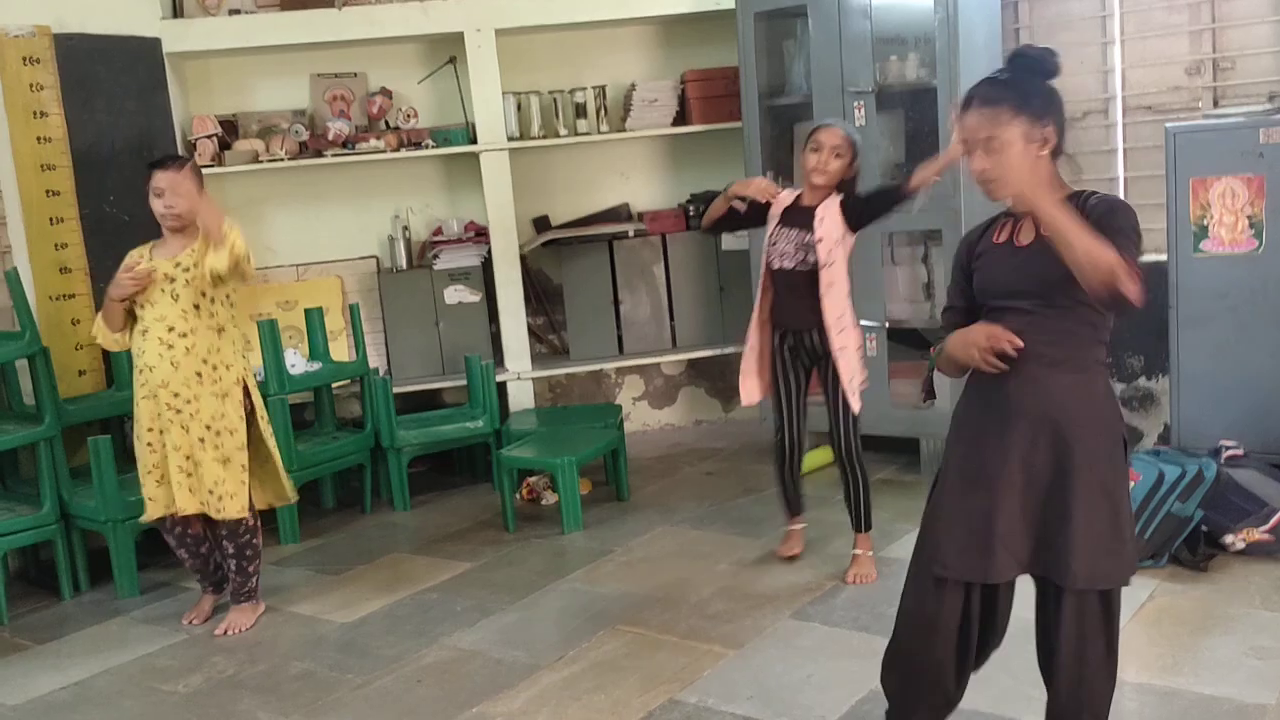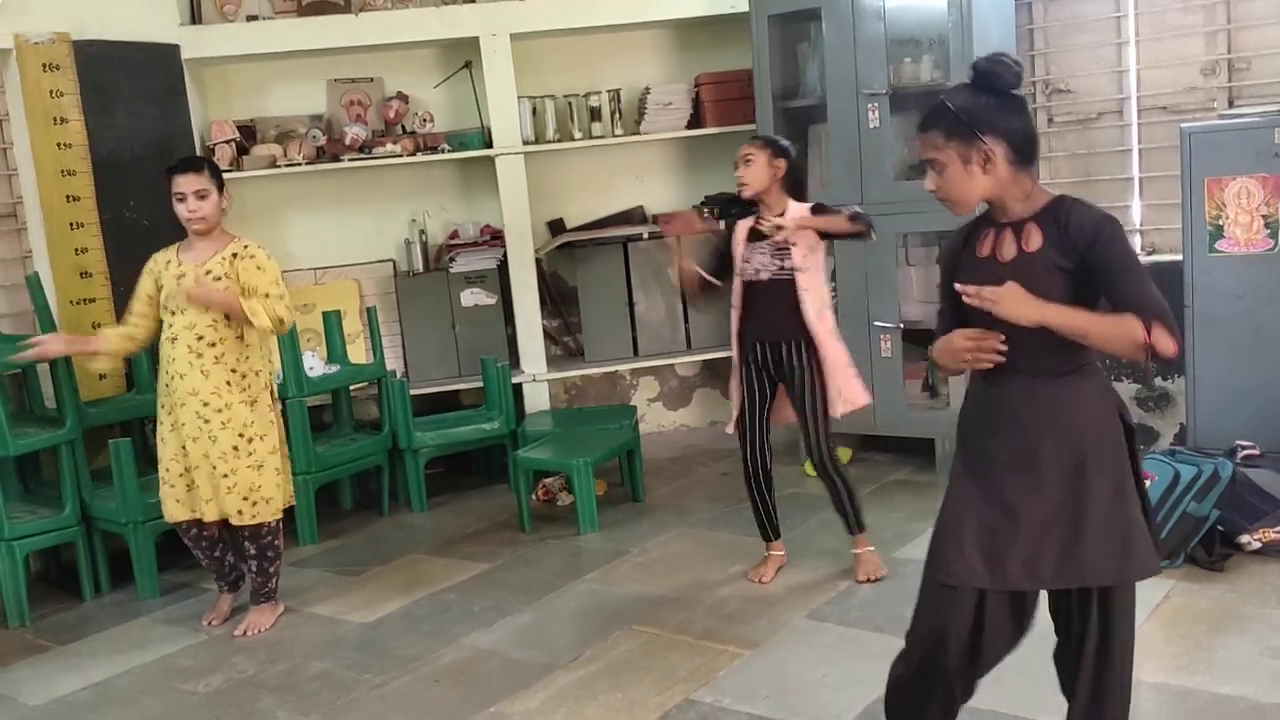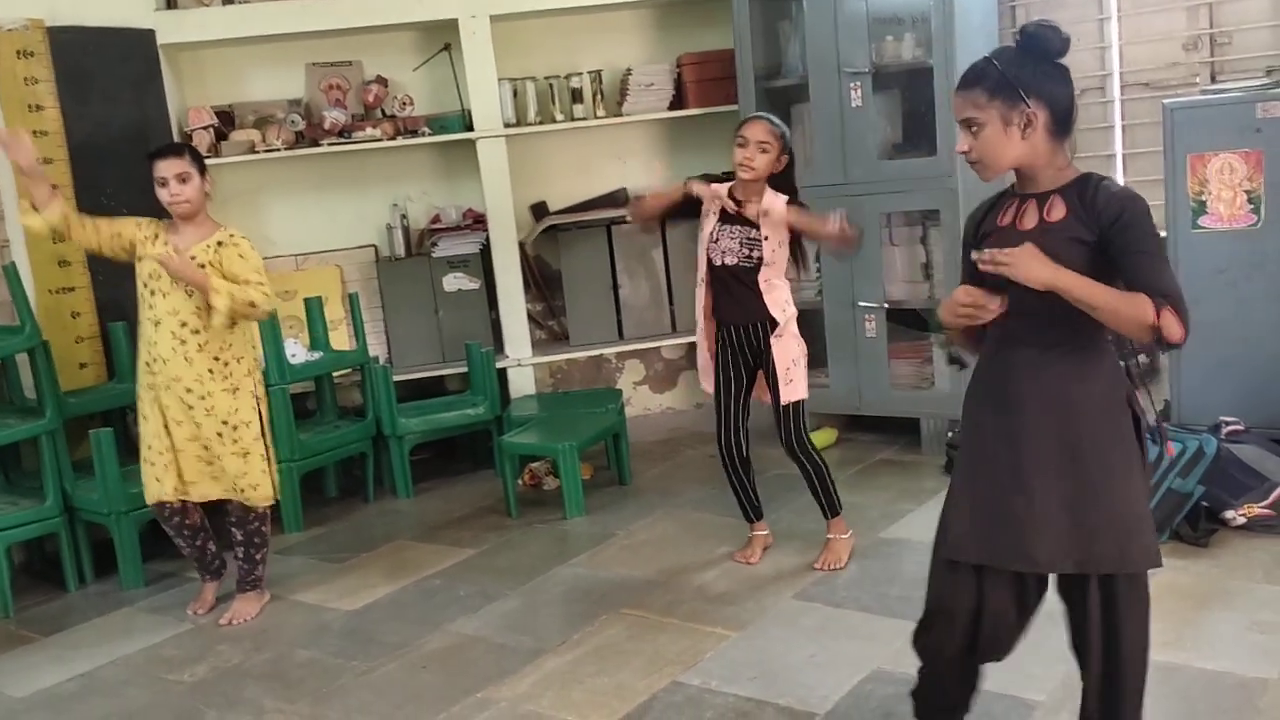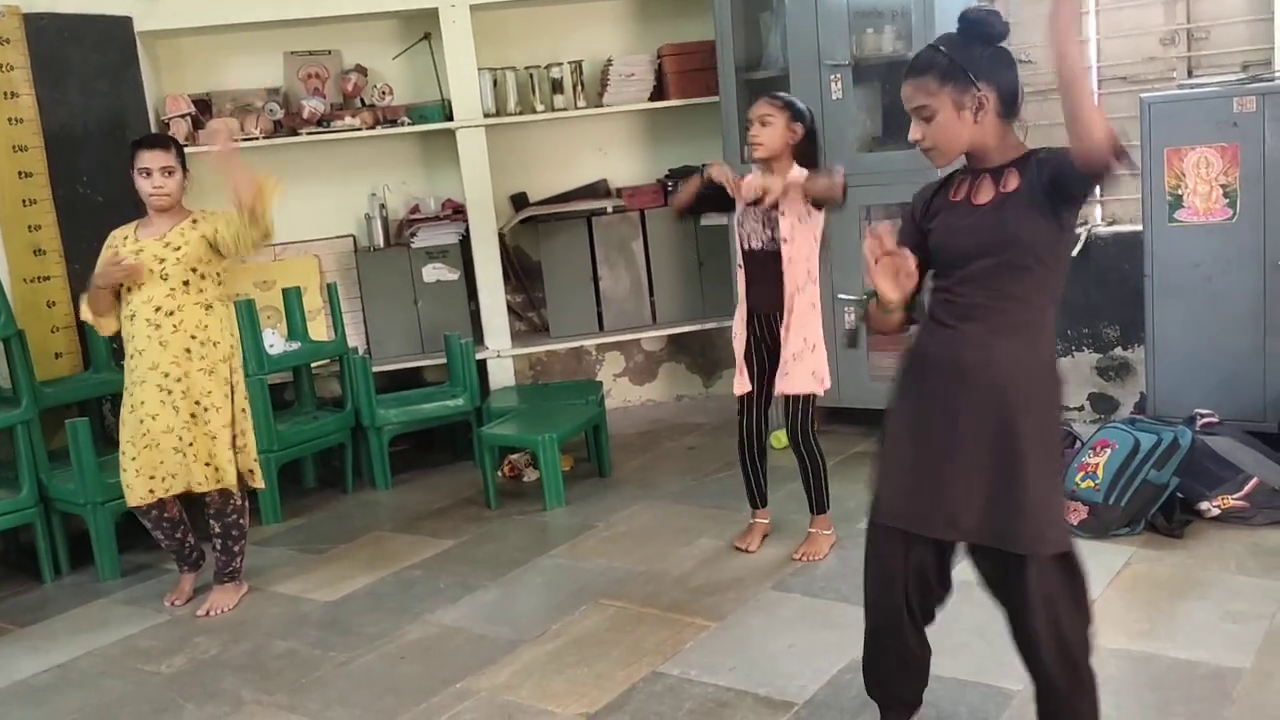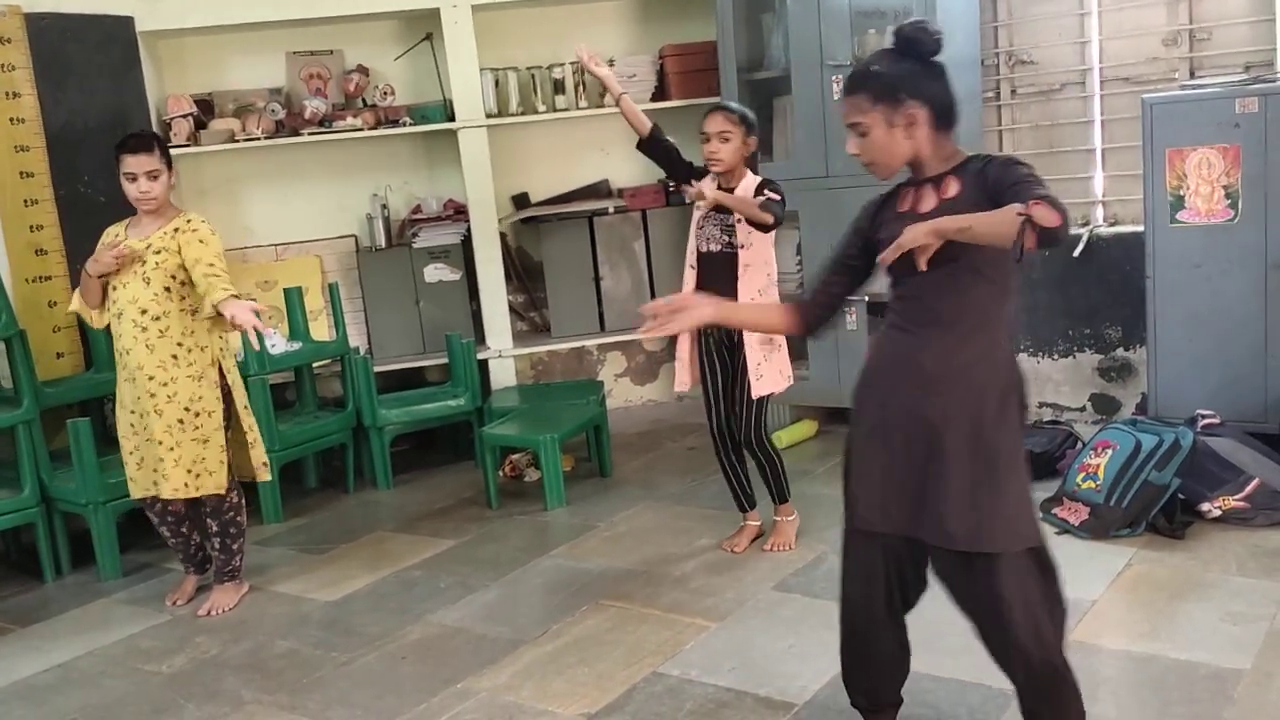
dt=1s
person 1, frame 1
left shoulder: (1104, 214)
right shoulder: (977, 243)
left elbow: (1120, 285)
right elbow: (948, 353)
left wrist: (1036, 193)
right wrist: (963, 343)
left hip: (1074, 442)
right hip: (984, 444)
left knee: (1076, 628)
right knee: (933, 619)
person 1, frame 2
left shoulder: (1083, 228)
right shoulder: (961, 248)
left elbow: (1160, 338)
left wrist: (1037, 310)
right wrist: (948, 351)
left hip: (1080, 455)
right hip: (990, 456)
left knee: (1095, 628)
right knee: (948, 623)
person 1, frame 3
left shoulder: (1111, 207)
right shoulder: (987, 219)
left elbow: (1168, 325)
left wrist: (1054, 275)
right wrist: (955, 316)
left hip: (1087, 438)
right hip: (998, 433)
left knee: (1107, 616)
right knee: (960, 603)
person 1, frame 4
left shoulder: (1052, 179)
right shoulder: (932, 202)
left elbow: (1099, 152)
right elbow: (886, 324)
right wrist: (887, 295)
left hip: (1014, 409)
right hip: (928, 406)
left knee: (1038, 584)
right knee: (896, 576)
person 1, frame 5
left shoulder: (996, 180)
right shoulder: (883, 213)
left elbow: (1049, 222)
right elbow: (810, 312)
left wrist: (941, 227)
right wrist: (712, 308)
left hip: (975, 415)
right hip: (889, 411)
left knee: (1010, 591)
right knee: (873, 584)
person 2, frame 1
left shoulder: (214, 249)
right shoulder: (138, 260)
left elbow: (233, 256)
right elbow: (114, 334)
left wrist: (199, 219)
right wrist: (115, 294)
left hip: (215, 398)
right hip: (158, 404)
left knee: (228, 496)
right knee: (172, 505)
left ankle: (248, 596)
right ankle: (212, 586)
person 2, frame 2
left shoulder: (247, 256)
right shoulder: (162, 264)
left elbow: (281, 315)
right elbow: (133, 331)
left wrist: (225, 299)
right wrist: (73, 343)
left hip: (239, 402)
right hip: (181, 406)
left knee: (250, 499)
right knee: (190, 507)
left ankle: (266, 598)
right ankle: (229, 585)
person 2, frame 3
left shoulder: (231, 244)
right shoulder: (143, 236)
left elbow: (257, 301)
right elbow: (71, 225)
left wrist: (195, 276)
left hip: (223, 389)
right hip: (162, 391)
left knee: (239, 484)
right knee: (170, 492)
left ankle: (253, 586)
right ankle: (212, 574)
person 2, frame 4
left shoulder: (206, 230)
right shoulder: (119, 241)
left elbow: (254, 226)
right elbow: (101, 319)
left wrist: (235, 165)
right wrist: (101, 283)
left hip: (204, 377)
right hip: (146, 386)
left knee: (218, 477)
right knee: (147, 488)
left ankle: (229, 577)
right ankle: (190, 564)
person 2, frame 5
left shoulder: (193, 231)
right shoulder: (112, 238)
left elbow: (213, 280)
right elbow: (94, 313)
left wrist: (231, 304)
right wrist: (91, 272)
left hip: (194, 378)
right hip: (138, 385)
left knee: (211, 477)
right knee: (153, 485)
left ankle: (231, 576)
right ankle: (195, 566)
person 3, frame 1
left shoulder: (846, 210)
right shoulder: (777, 203)
left elbow: (899, 189)
right elbow: (709, 225)
left wrist: (953, 151)
right wrist: (735, 191)
left hip: (833, 339)
right hip: (784, 339)
left knee: (846, 445)
right knee: (787, 441)
left ankle: (864, 546)
right ankle: (795, 522)
person 3, frame 2
left shoulder: (809, 216)
right shoulder: (741, 232)
left elbow: (861, 224)
right elbow: (699, 286)
left wrist: (797, 224)
right wrist: (681, 249)
left hip: (802, 350)
right hip: (754, 355)
left knee: (822, 454)
right knee: (752, 457)
left ankle: (863, 545)
right ankle: (774, 548)
person 3, frame 3
left shoulder: (783, 207)
right shoulder: (708, 200)
left elbow: (845, 236)
right elbow: (641, 211)
left wrist: (784, 215)
right wrist: (688, 189)
left hip: (774, 332)
right hip: (727, 338)
left knee: (794, 438)
right knee: (729, 441)
left ankle: (839, 528)
right ankle: (758, 530)
person 3, frame 4
left shoulder: (807, 185)
right shoulder: (744, 187)
left elbow: (837, 186)
right elbow: (680, 206)
left wrist: (778, 185)
right wrist: (707, 176)
left hip: (796, 322)
right hip: (754, 324)
left knee: (800, 431)
right knee: (749, 428)
left ankle: (822, 525)
right ankle: (759, 517)
person 3, frame 5
left shoulder: (763, 191)
right shoulder: (700, 183)
left elbow: (768, 218)
right elbow: (652, 139)
left wrist: (718, 198)
right wrist: (609, 82)
left hip: (752, 325)
right hip: (710, 327)
left knee: (751, 431)
right knee: (721, 429)
left ankle: (786, 513)
right ankle: (750, 518)
